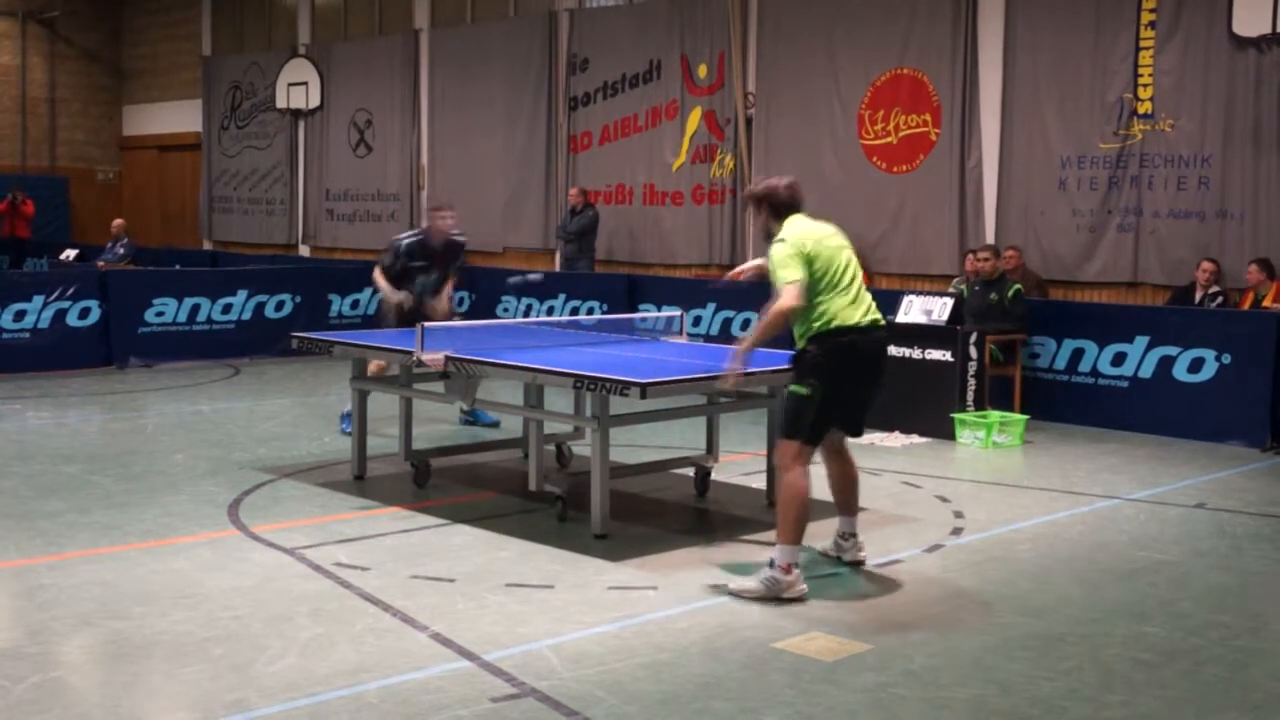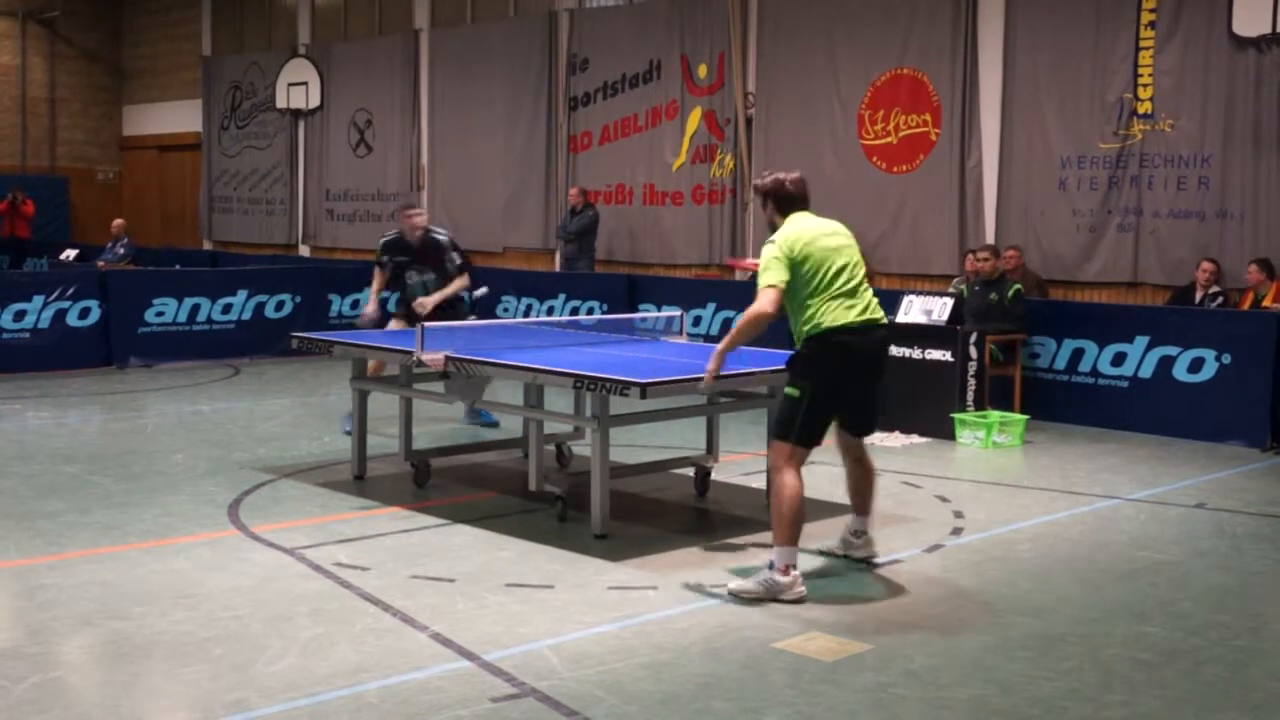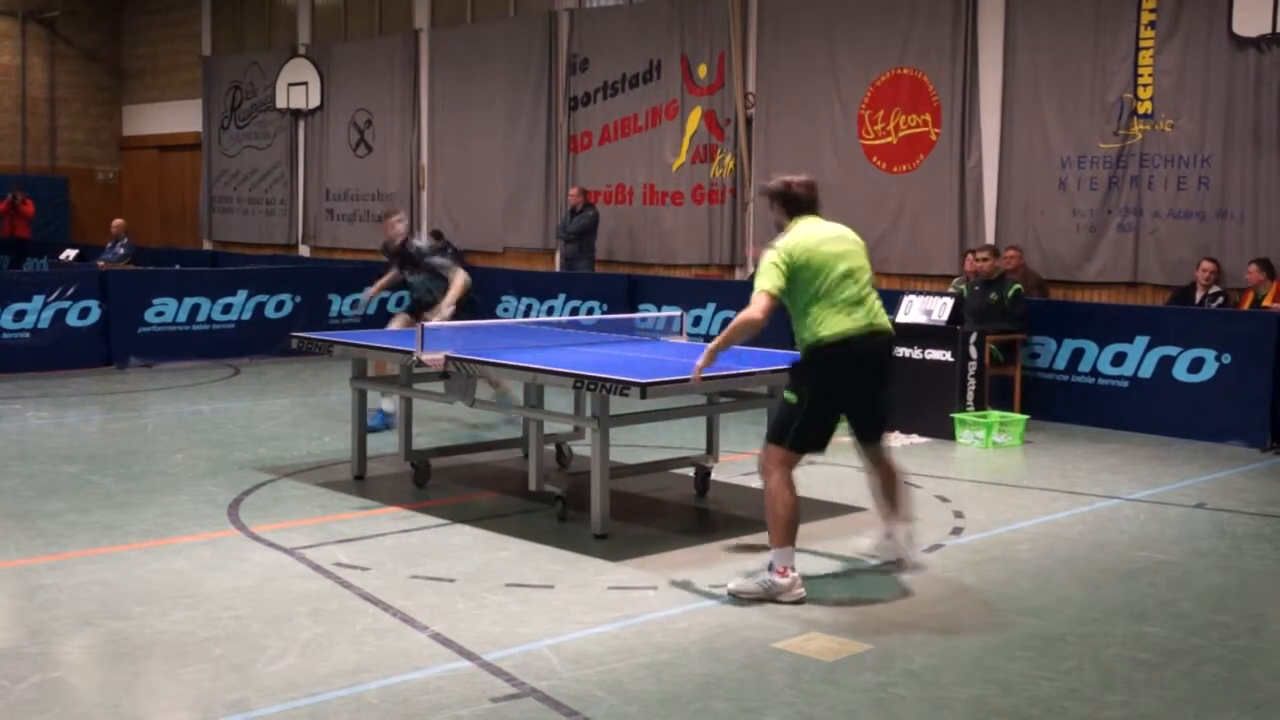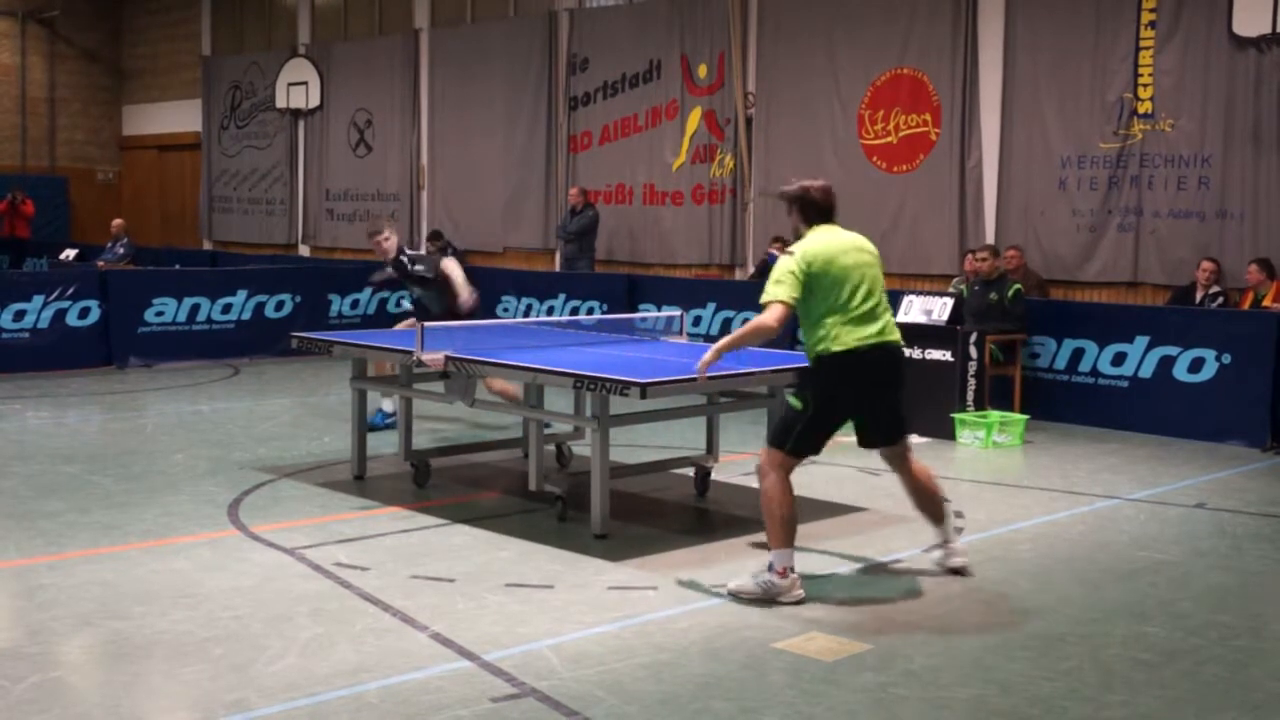
dt=0.1s
person 1, frame 1
left shoulder: (787, 242)
right shoulder: (824, 231)
left elbow: (789, 303)
left wrist: (743, 348)
right wrist: (765, 266)
left hip: (835, 346)
right hip: (870, 340)
left knee: (791, 457)
right knee: (833, 442)
left ankle: (785, 571)
right ankle: (848, 539)
person 1, frame 2
left shoulder: (781, 243)
right shoulder: (839, 229)
left elbow: (765, 309)
left wrist: (723, 350)
left hip: (829, 348)
right hip: (871, 339)
left knee: (783, 458)
right knee: (851, 443)
left ankle: (784, 573)
right ankle: (859, 537)
person 1, frame 3
left shoulder: (783, 249)
right shoulder: (849, 236)
left elbow: (756, 315)
left wrist: (712, 350)
left hip: (831, 356)
right hip: (876, 347)
left knee: (776, 462)
right knee: (874, 450)
left ankle: (783, 574)
right ankle: (897, 537)
person 1, frame 4
left shoulder: (798, 255)
right shoulder: (864, 246)
left elbow: (770, 323)
left wrist: (720, 348)
left hip: (836, 366)
right hip: (884, 359)
left knee: (773, 465)
right knee: (901, 458)
left ankle: (781, 575)
right ankle: (951, 546)
person 2, frame 1
left shoulder: (456, 243)
right shoulder: (405, 244)
right elbow: (378, 273)
left wrist: (444, 298)
right wrist: (390, 294)
left hip: (433, 309)
right hip: (401, 309)
right knee: (381, 362)
left ankle: (468, 410)
right ankle: (351, 412)
person 2, frame 2
left shoulder: (441, 240)
right shoulder: (388, 244)
left elbow: (464, 278)
right elbow: (382, 271)
left wrist: (435, 298)
right wrist: (372, 301)
left hip: (445, 307)
right hip: (410, 306)
left ankle: (473, 407)
person 2, frame 3
left shoulder: (420, 248)
right shoulder: (391, 249)
left elbow: (460, 276)
left wrist: (447, 306)
right wrist: (377, 288)
left hip: (455, 308)
right hip: (423, 306)
left ankle: (506, 401)
right ankle: (386, 410)
person 2, frame 4
left shoulder: (408, 260)
right shoulder: (399, 262)
left elbow: (448, 264)
left wrist: (463, 290)
left hip: (460, 320)
right hip: (436, 319)
left knee: (494, 385)
right ankle: (388, 411)
